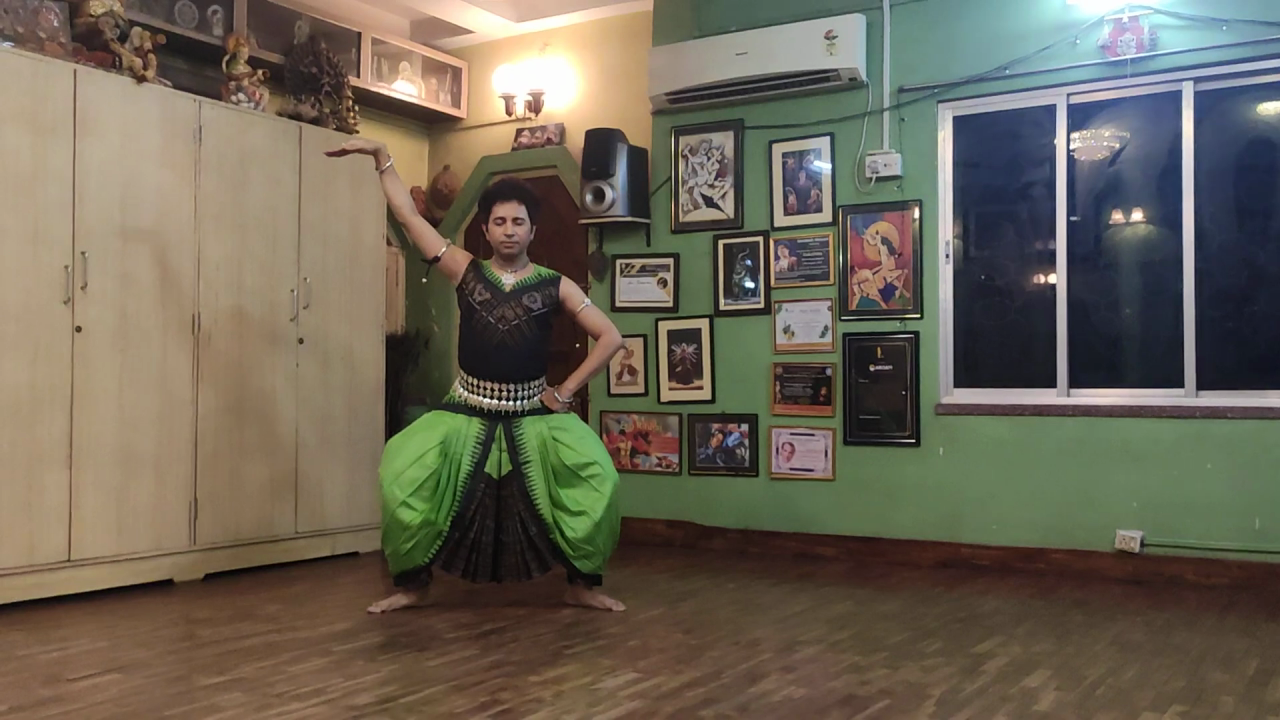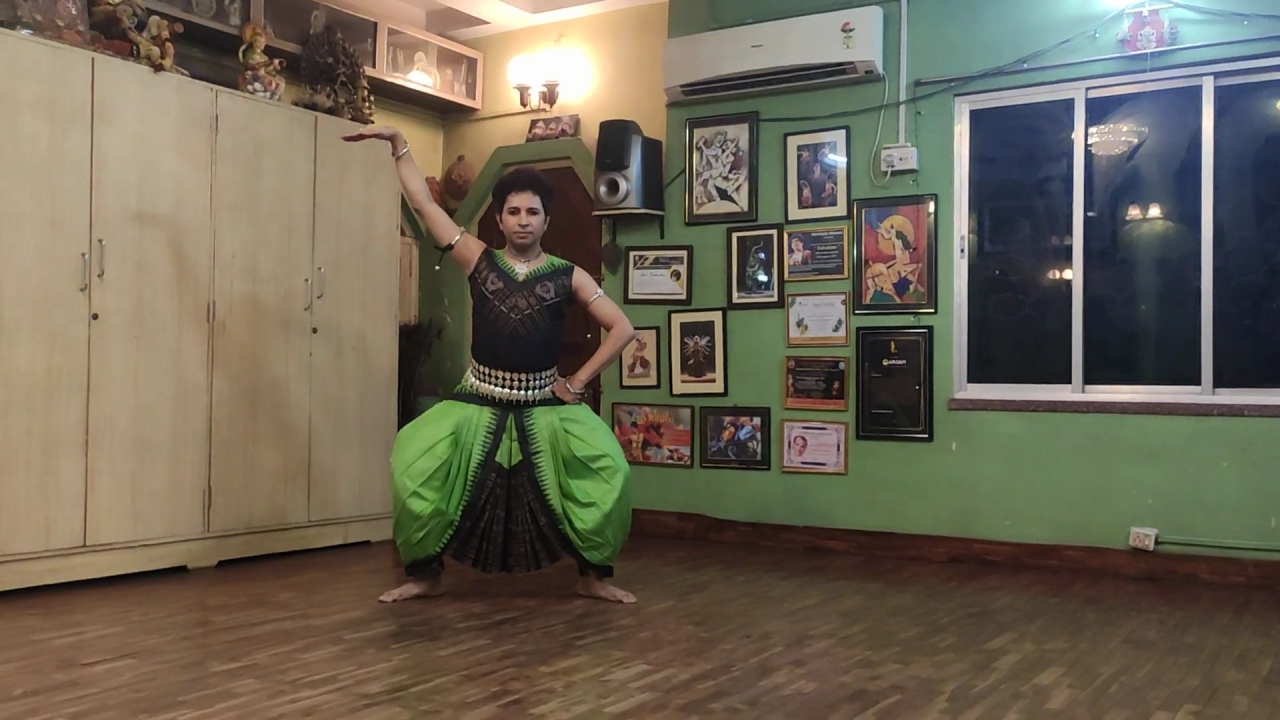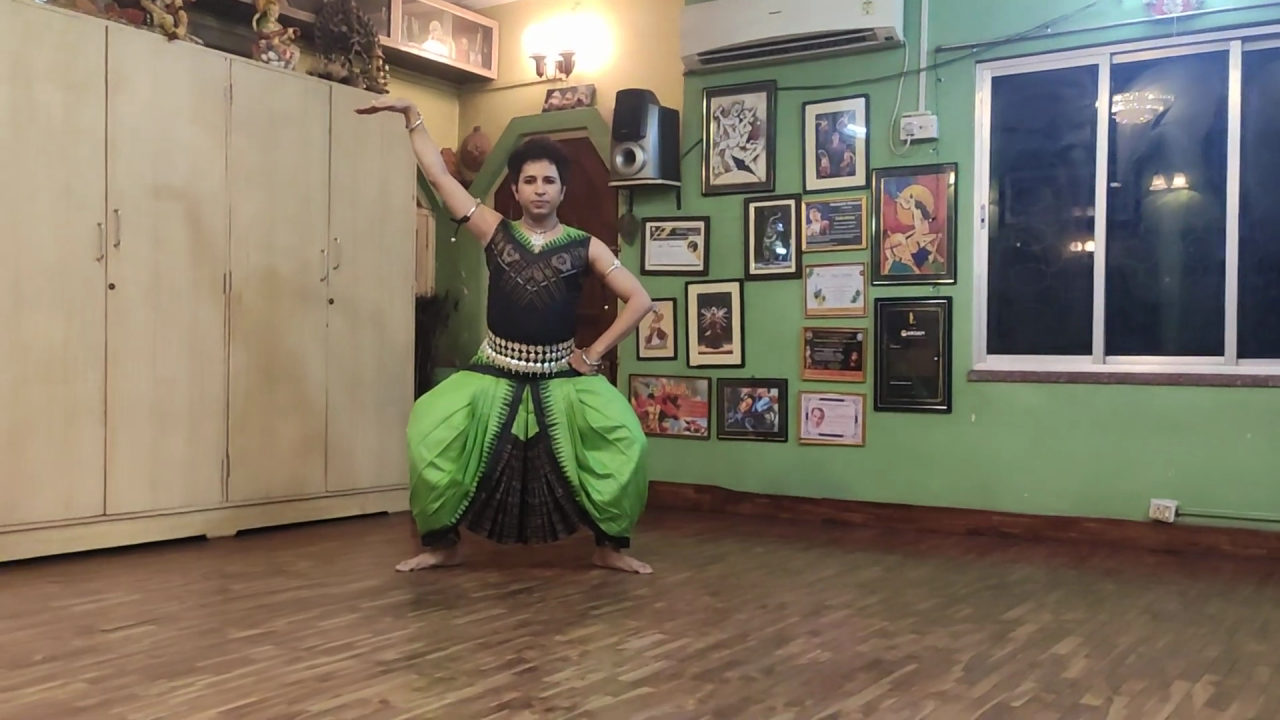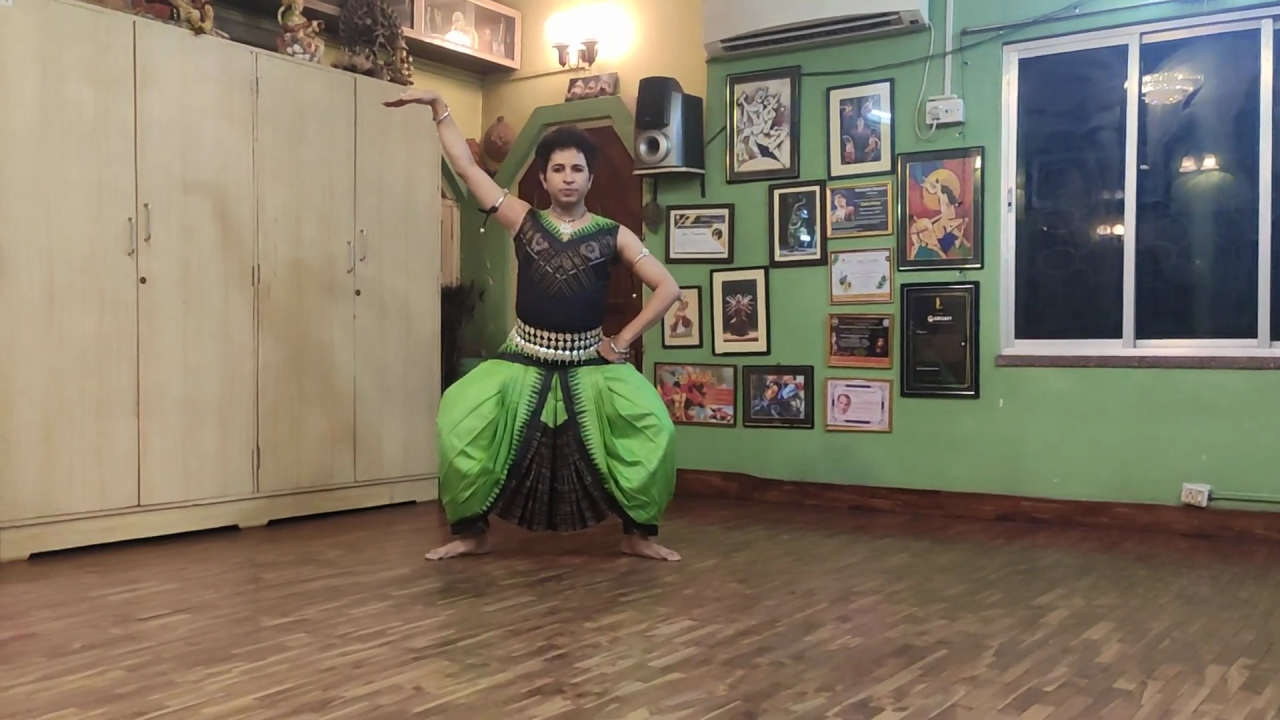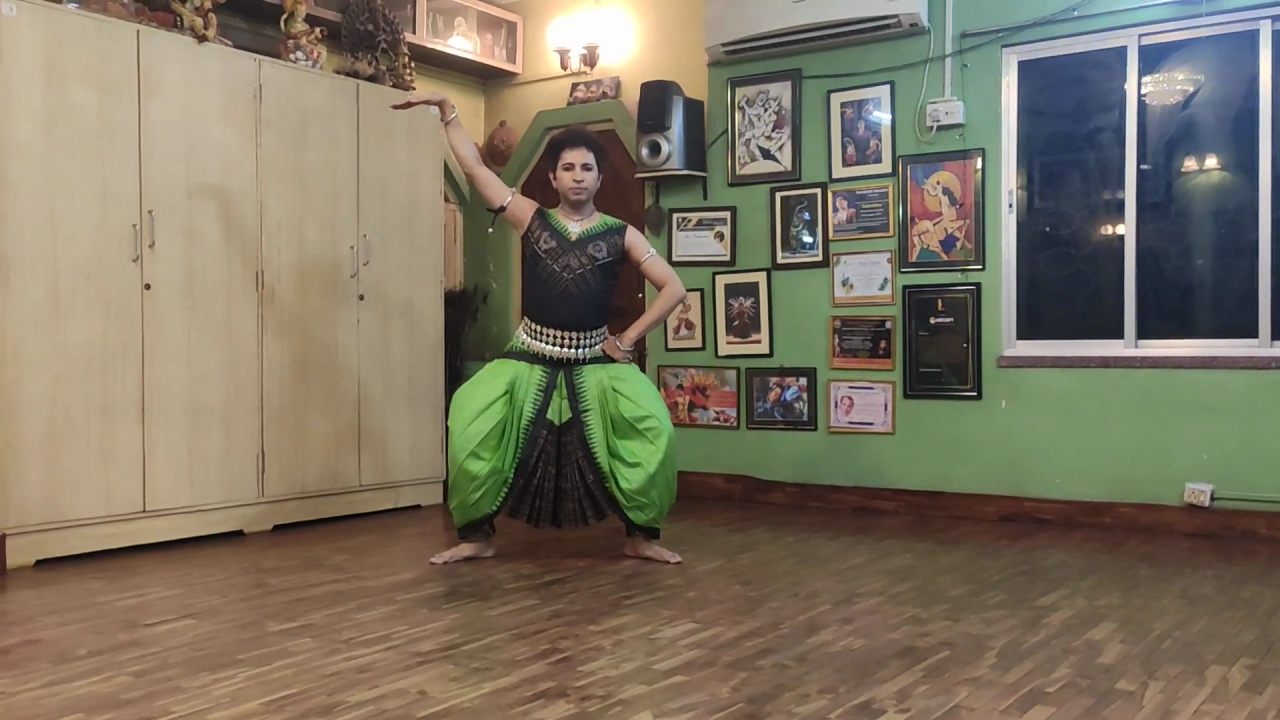
dt=1s
person 1, frame 1
left shoulder: (555, 286)
right shoulder: (465, 272)
left elbow: (610, 337)
right elbow: (408, 215)
left wrist: (566, 390)
right wrist: (381, 156)
left hip: (534, 414)
right hip: (467, 412)
left knee: (597, 477)
right knee: (401, 472)
left ankle: (582, 583)
right ankle: (413, 583)
person 1, frame 2
left shoulder: (568, 276)
right shoulder: (479, 261)
left elbow: (622, 329)
right elbow: (424, 203)
left wrist: (578, 382)
right wrist: (398, 143)
left hip: (545, 403)
right hip: (479, 401)
left knee: (608, 468)
right knee: (412, 461)
left ankle: (593, 575)
right ankle: (425, 573)
person 1, frame 3
left shoulder: (585, 247)
right shoulder: (495, 232)
left elbow: (639, 299)
right elbow: (438, 176)
left wrist: (595, 352)
right wrist: (411, 114)
left hip: (562, 375)
right hip: (495, 373)
left knee: (625, 440)
right knee: (429, 431)
left ankle: (610, 545)
right ankle: (442, 543)
person 1, frame 4
left shoulder: (613, 235)
right shoulder: (523, 221)
left elbow: (668, 287)
right elbow: (466, 166)
left wrist: (624, 339)
right wrist: (438, 106)
left hip: (590, 363)
right hip: (524, 360)
left knee: (654, 428)
right knee: (458, 421)
left ankle: (638, 533)
right ankle: (471, 532)
person 1, frame 5
left shoulder: (621, 235)
right shoulder: (532, 219)
left elbow: (674, 287)
right elbow: (474, 167)
left wrist: (628, 339)
right wrist: (447, 108)
left hip: (595, 361)
right hip: (531, 358)
left knee: (654, 427)
right knee: (470, 421)
left ankle: (641, 535)
right ankle: (476, 534)
